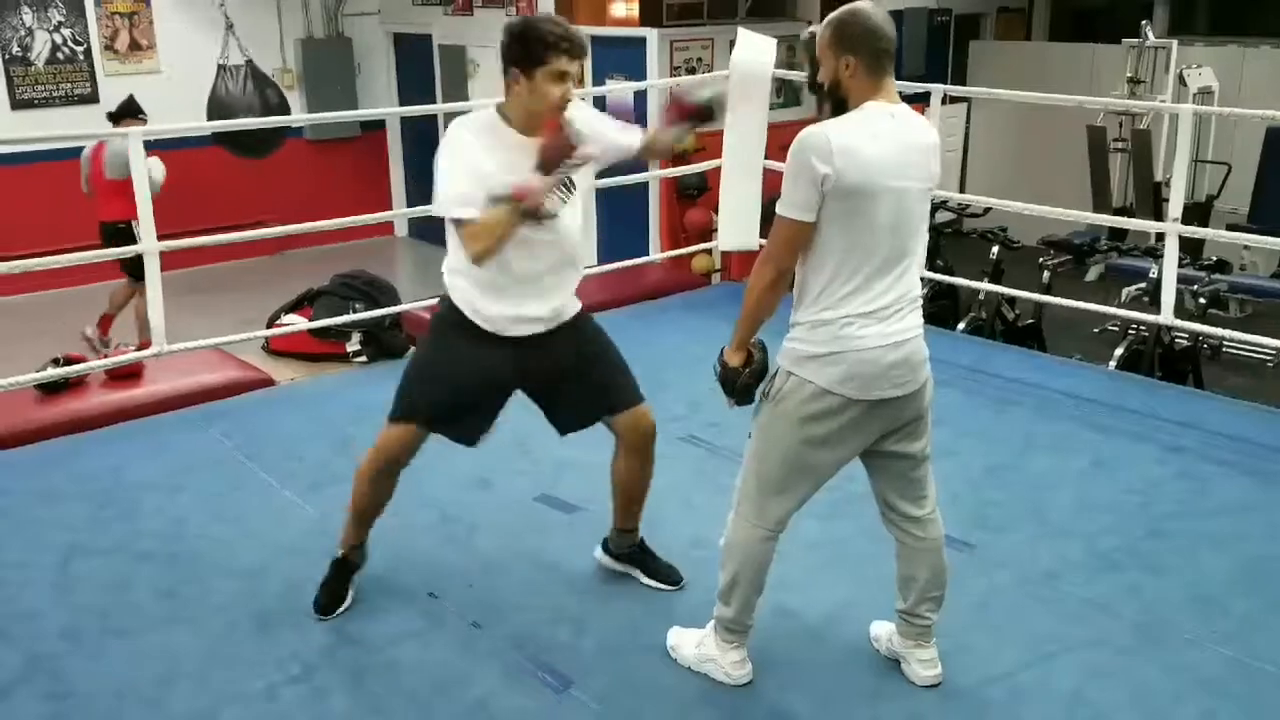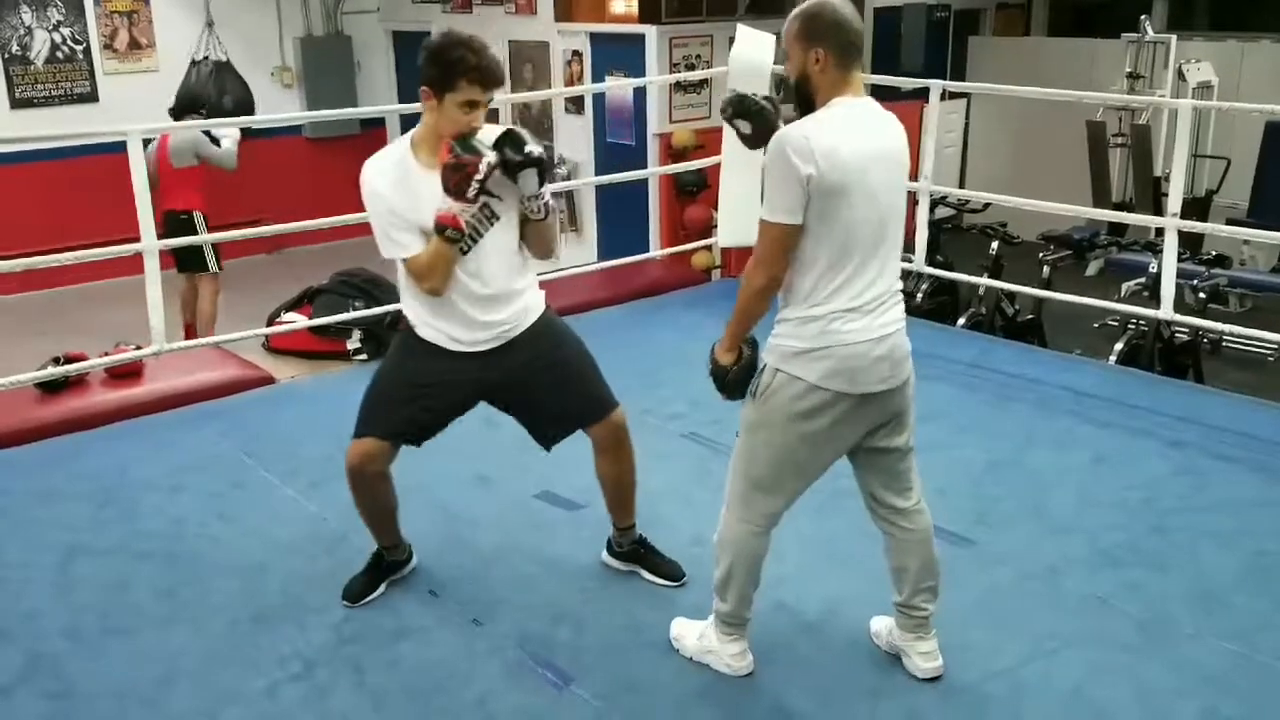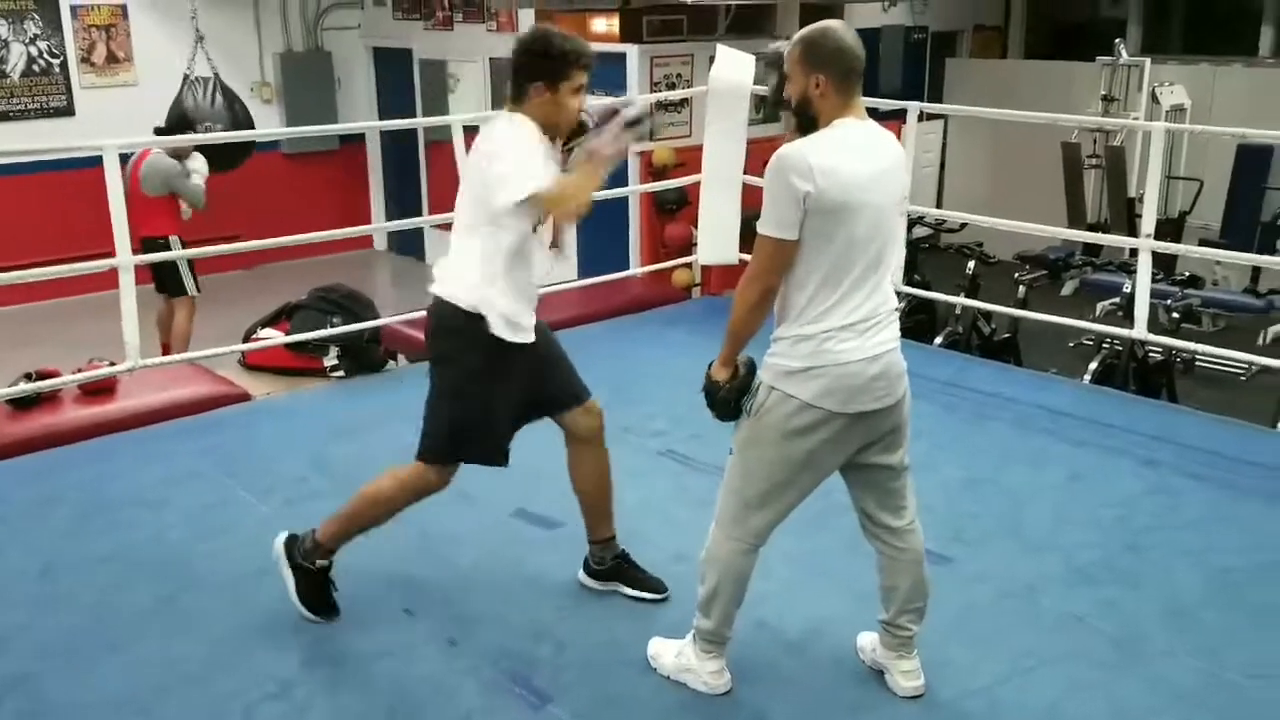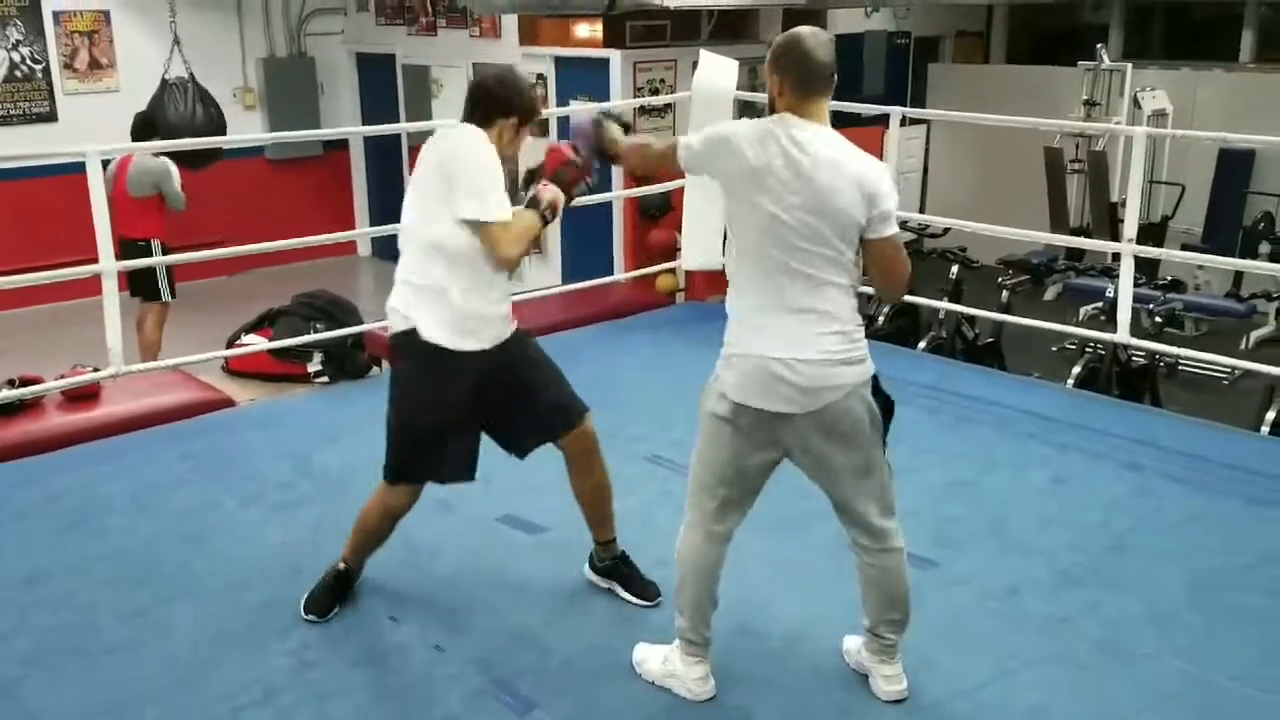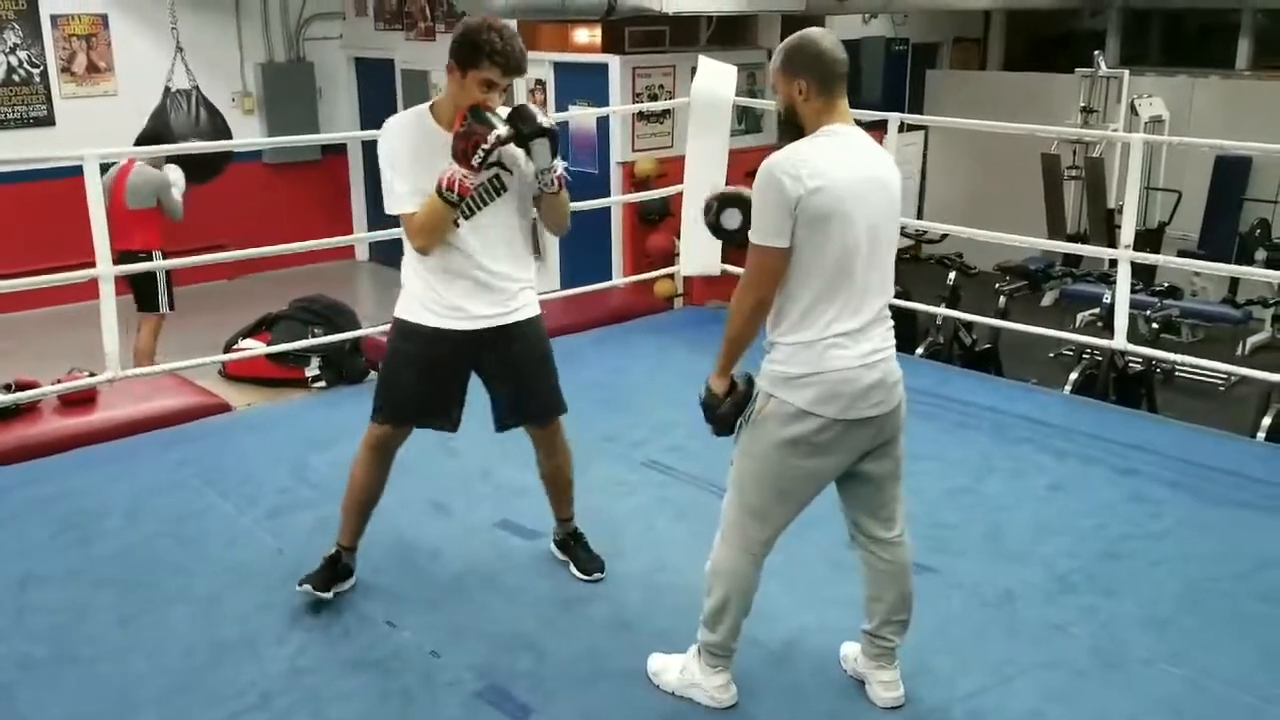
dt=1s
person 1, frame 1
left shoulder: (821, 144)
right shoulder: (926, 138)
left elbow: (775, 265)
left wrist: (739, 345)
left hip: (826, 368)
right hip: (904, 362)
left knee: (757, 509)
right knee: (914, 510)
left ankle: (726, 646)
right ankle: (918, 645)
person 1, frame 2
left shoulder: (798, 142)
right shoulder: (891, 129)
left elbow: (769, 267)
left wrist: (732, 341)
left hip: (814, 364)
right hip: (888, 354)
left knee: (750, 505)
right knee: (900, 500)
left ankle: (727, 639)
right ankle: (917, 637)
person 1, frame 3
left shoulder: (796, 162)
right shoulder: (891, 150)
left elbow: (761, 280)
left wrist: (726, 360)
right wrist: (800, 119)
left hip: (808, 382)
right hip: (882, 374)
left knee: (738, 524)
right knee: (894, 520)
left ankle: (706, 657)
right ankle: (901, 656)
person 1, frame 4
left shoulder: (738, 140)
right shoulder: (866, 170)
left elbow: (658, 156)
right elbow: (895, 282)
left wrist: (613, 141)
left hip: (748, 380)
right hip: (835, 382)
left knee: (706, 524)
right knee: (875, 528)
left ankle: (690, 662)
right ankle: (884, 661)
person 1, frame 5
left shoulder: (787, 168)
right shoulder: (882, 163)
left elbow: (757, 290)
left wrist: (723, 372)
right wrist: (755, 222)
left hip: (805, 393)
right hip: (880, 384)
left knee: (743, 535)
right knee: (883, 531)
left ankle: (710, 670)
right ankle: (881, 665)
person 2, frame 1
left shoulder: (573, 121)
right shoulder: (467, 141)
left elbow: (649, 148)
right elbow: (478, 247)
left wrist: (683, 119)
right wrist: (537, 184)
left hip: (556, 319)
right hip: (474, 320)
left knee: (638, 426)
right knee: (395, 443)
left ankle: (624, 543)
right ankle: (349, 553)
person 2, frame 2
left shoulder: (497, 147)
right shoulder: (383, 174)
left elbow: (544, 250)
right elbow: (431, 281)
left wrist: (532, 188)
right wrist: (458, 206)
left hip: (523, 326)
right hip: (438, 342)
left knee: (610, 426)
right knee: (364, 458)
left ankle: (626, 544)
right ankle: (393, 554)
person 2, frame 3
left shoulder: (530, 139)
right shoulder: (510, 137)
left elbow: (552, 214)
right elbow: (562, 206)
left wrist: (603, 147)
right wrist: (605, 149)
left hip: (509, 319)
right hip: (473, 323)
left knee: (586, 423)
right knee: (436, 471)
left ankle: (605, 557)
right ankle: (312, 551)
person 2, frame 4
left shoulder: (465, 155)
right shoulder: (461, 143)
left elbow: (498, 253)
right elbow: (505, 251)
left wrist: (538, 206)
right wrist: (543, 201)
left hip: (491, 336)
right hip: (431, 341)
left knee: (580, 435)
right knee: (400, 492)
left ankle: (606, 558)
right ankle: (345, 569)
person 2, frame 5
left shoulder: (516, 127)
right shoulder: (402, 133)
left elbow: (558, 224)
right elbow: (421, 237)
left wrist: (545, 161)
right wrist: (459, 172)
left hip: (511, 312)
right hip: (430, 317)
left knee: (548, 428)
right knee: (382, 437)
left ankle: (567, 533)
right ankle: (343, 557)
person 3, frame 1
left shoulder: (90, 150)
right shoulder: (129, 149)
left elbow: (87, 189)
left hip: (107, 226)
right hip: (128, 226)
left knee: (133, 280)
right knee: (147, 288)
left ankle: (99, 329)
right ankle: (144, 348)
person 3, frame 2
left shoulder: (157, 143)
right shoulder: (193, 137)
left elbow: (154, 181)
right elbow: (228, 163)
right wrist: (229, 140)
left hip: (170, 218)
right hip: (190, 216)
left knee: (192, 278)
right knee: (208, 284)
left ankle: (191, 336)
person 3, frame 3
left shoulder: (139, 159)
right shoulder: (168, 167)
right elbow: (198, 201)
right wrist: (197, 175)
left hip: (149, 240)
right hip: (167, 241)
left knee: (169, 300)
right knee: (185, 306)
left ankle: (167, 355)
person 3, frame 4
left shoulder: (116, 165)
right shoulder: (156, 166)
right elbow: (178, 204)
right wrist: (172, 182)
left hip: (127, 243)
right hip: (148, 244)
left knee: (147, 305)
right knee: (157, 309)
left ankle: (146, 361)
person 3, frame 5
left shoulder: (112, 174)
right shoulder: (156, 177)
right elbow: (176, 215)
right wrist: (176, 189)
left hip: (124, 254)
right hip: (148, 255)
left knee: (146, 314)
right knee: (152, 321)
left ankle: (144, 366)
